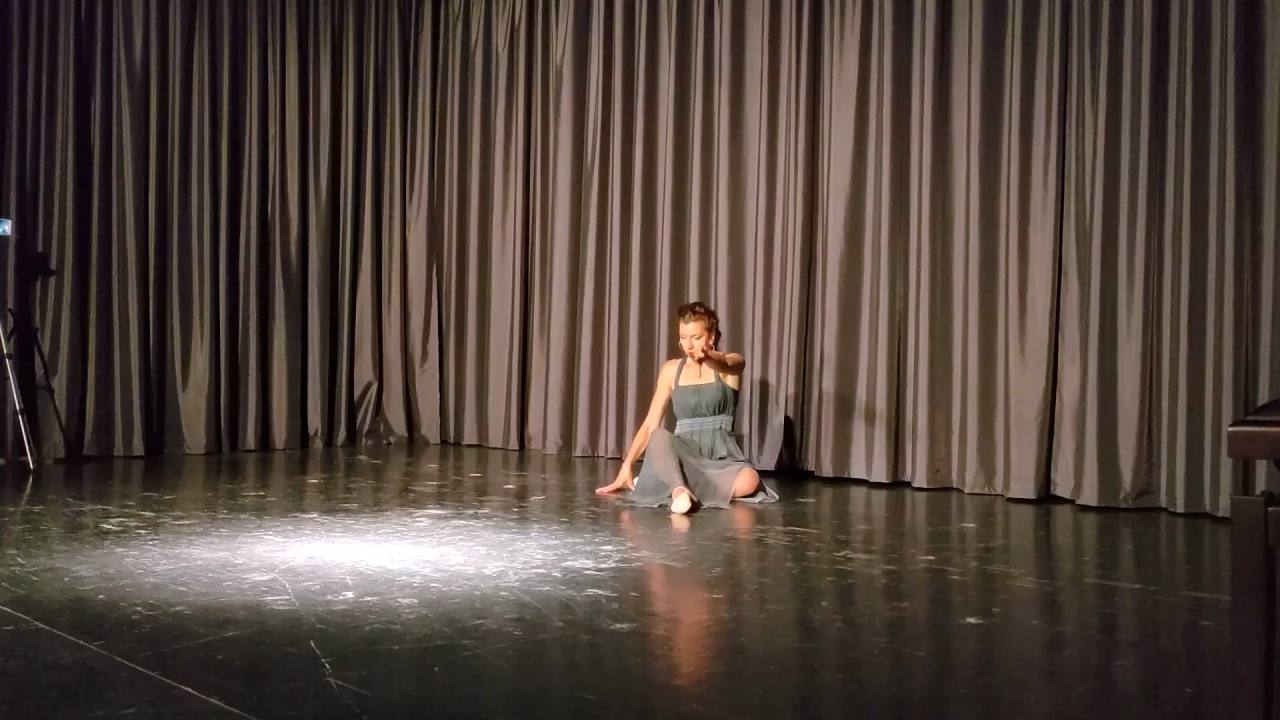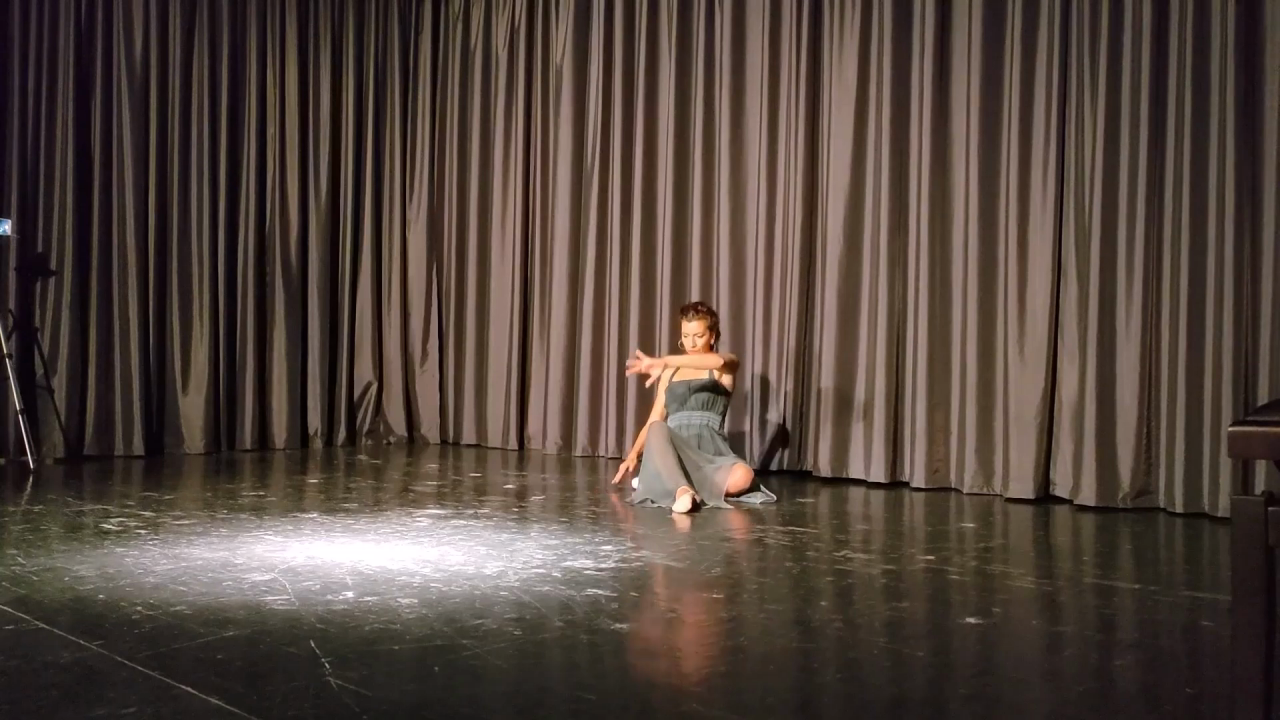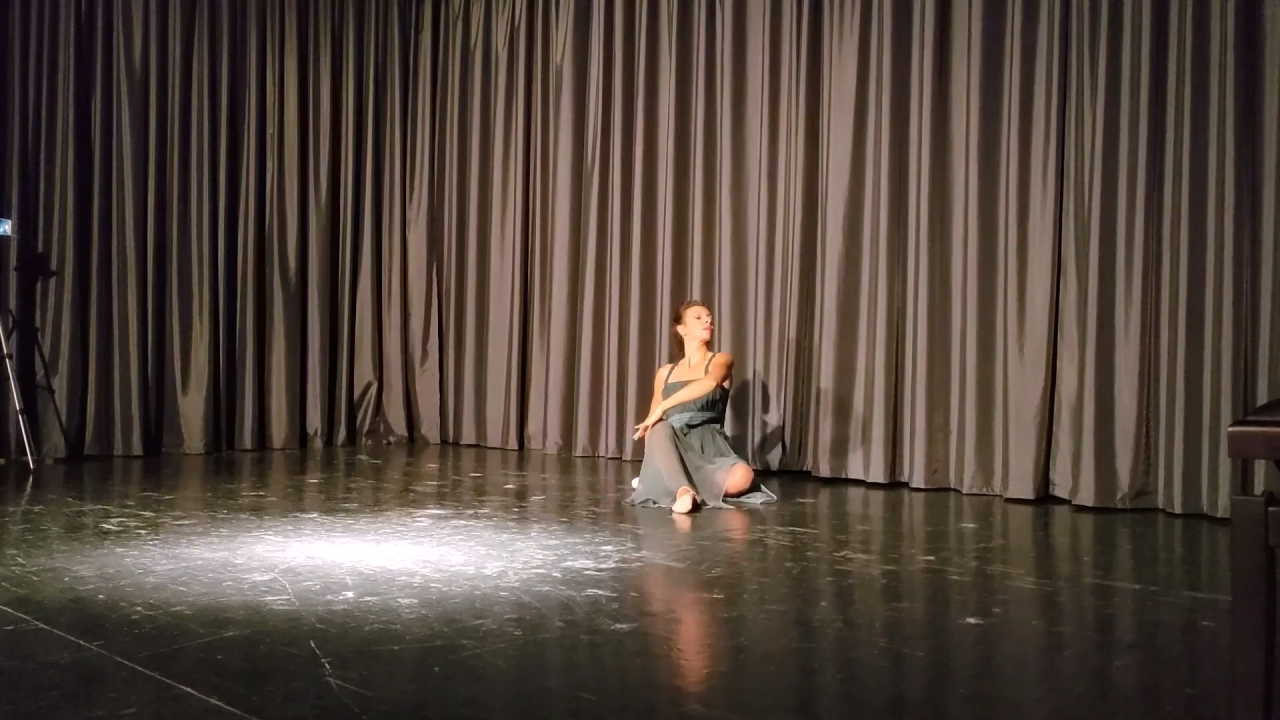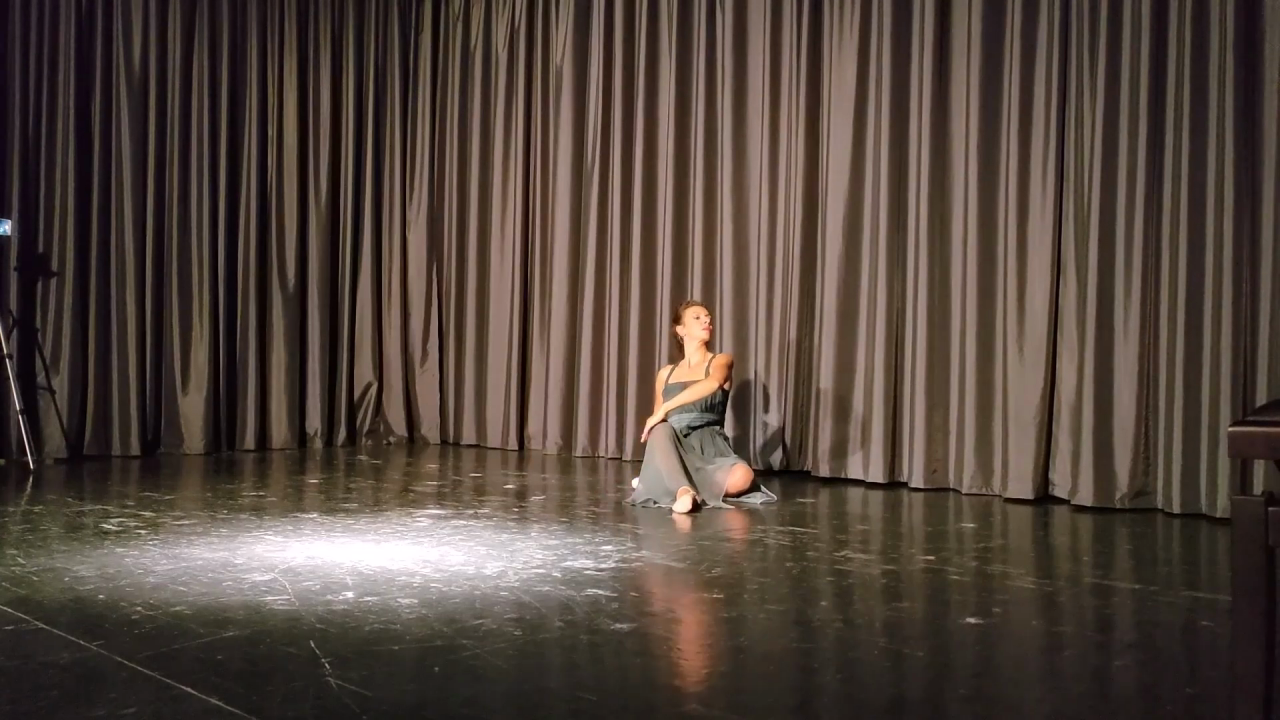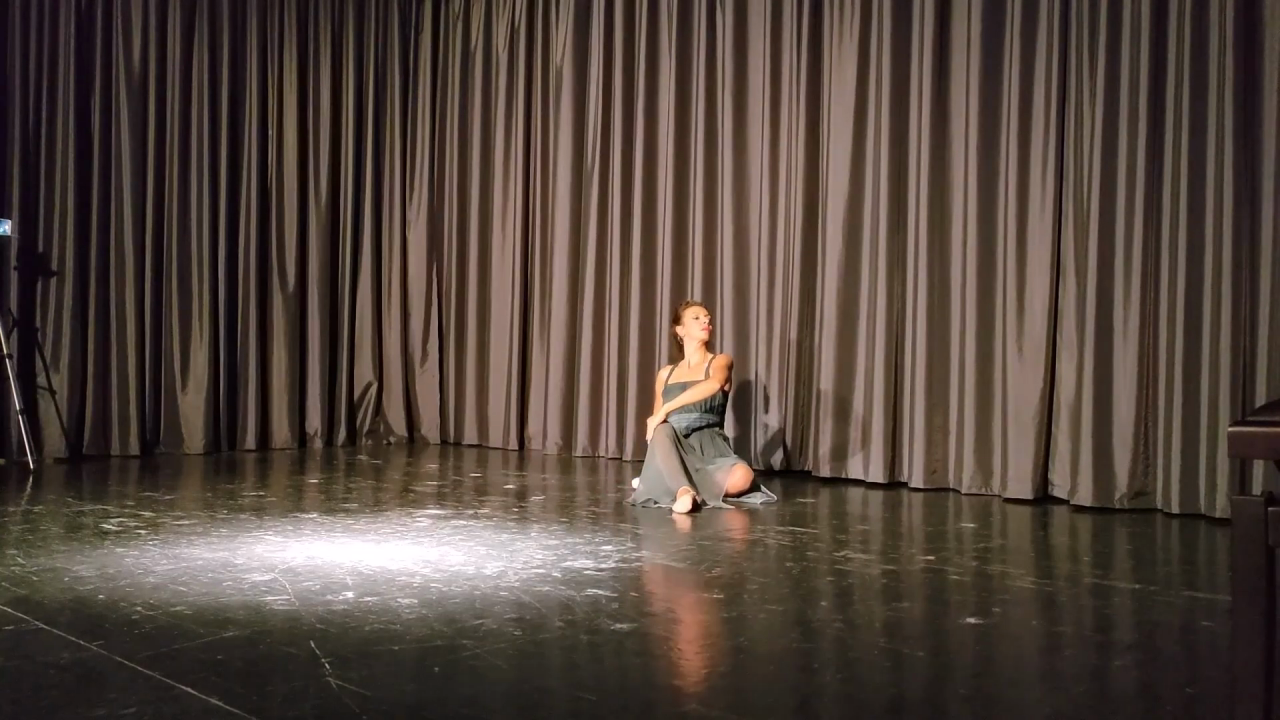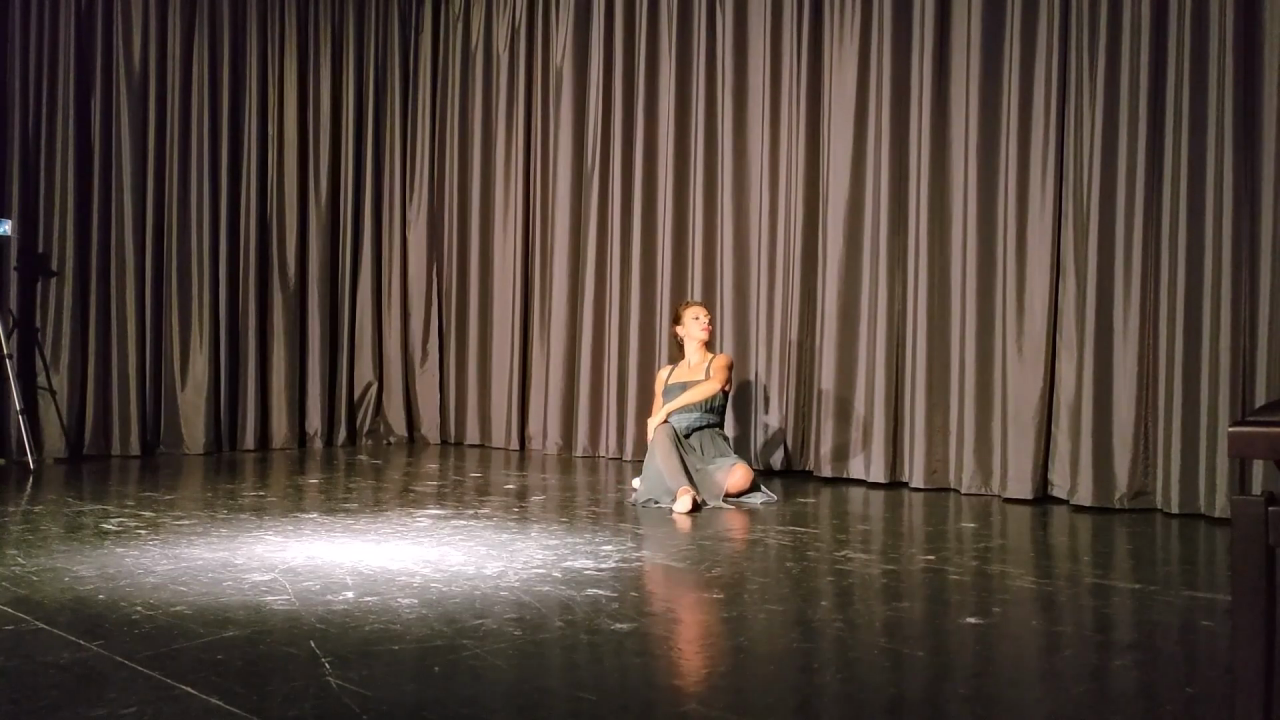
dt=0.5s
person 1, frame 1
left shoulder: (732, 362)
right shoulder: (672, 369)
left elbow: (722, 365)
right elbow: (651, 424)
left wrist: (706, 358)
right wrist: (626, 467)
left hip: (720, 455)
right hip: (683, 453)
left knee: (748, 481)
right knee: (660, 437)
left ankle: (673, 484)
right ankle: (680, 489)
person 1, frame 2
left shoulder: (728, 364)
right shoulder: (671, 373)
left elbow: (718, 361)
right elbow: (654, 422)
left wrist: (666, 362)
right wrist: (634, 455)
left hip: (710, 452)
right hip: (674, 452)
left knee: (743, 476)
right knee: (658, 430)
left ankle: (674, 484)
right ankle: (683, 490)
person 1, frame 3
left shoulder: (721, 360)
right shoulder: (665, 373)
left elbow: (710, 382)
right elbow: (654, 422)
left wrist: (662, 407)
right wrist: (651, 452)
left hip: (711, 450)
right hip: (675, 451)
left knee: (742, 476)
right knee: (661, 428)
left ankle: (675, 484)
right ankle: (683, 490)
person 1, frame 4
left shoulder: (721, 361)
right shoulder: (666, 374)
left elbow: (713, 383)
right elbow: (656, 422)
left wrist: (665, 408)
left hip: (710, 447)
right hip: (675, 450)
left knee: (742, 476)
right knee: (661, 430)
left ankle: (674, 484)
right ankle: (684, 490)
person 1, frame 5
left shoulder: (721, 362)
right shoulder: (665, 374)
left elbow: (714, 384)
right elbow: (656, 422)
left wrist: (666, 410)
left hip: (710, 448)
right hip: (674, 450)
left knee: (742, 477)
right knee: (662, 430)
left ankle: (678, 484)
right ankle: (684, 490)
person 1, frame 6
left shoulder: (720, 361)
right shoulder: (665, 374)
left elbow: (715, 384)
right elbow: (655, 424)
left wrist: (666, 410)
left hip: (710, 448)
right hip: (674, 450)
left knee: (742, 477)
right knee: (662, 430)
left ankle: (670, 483)
right ankle: (684, 490)
